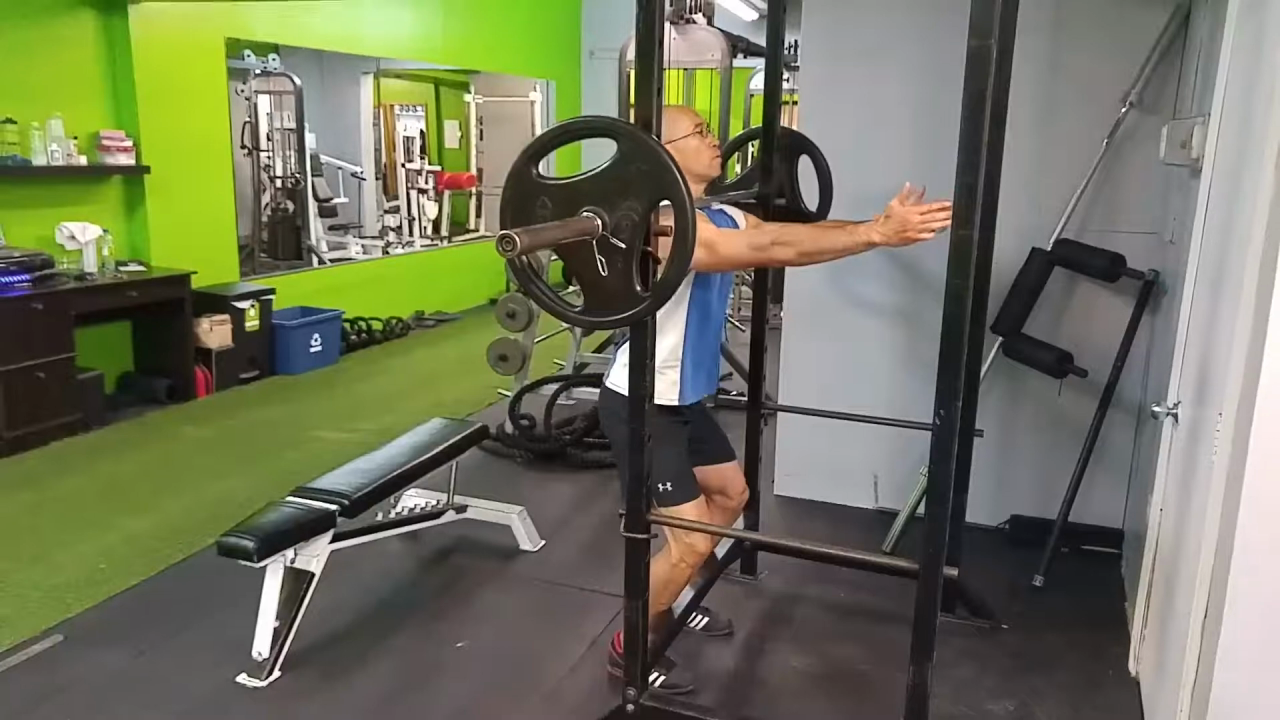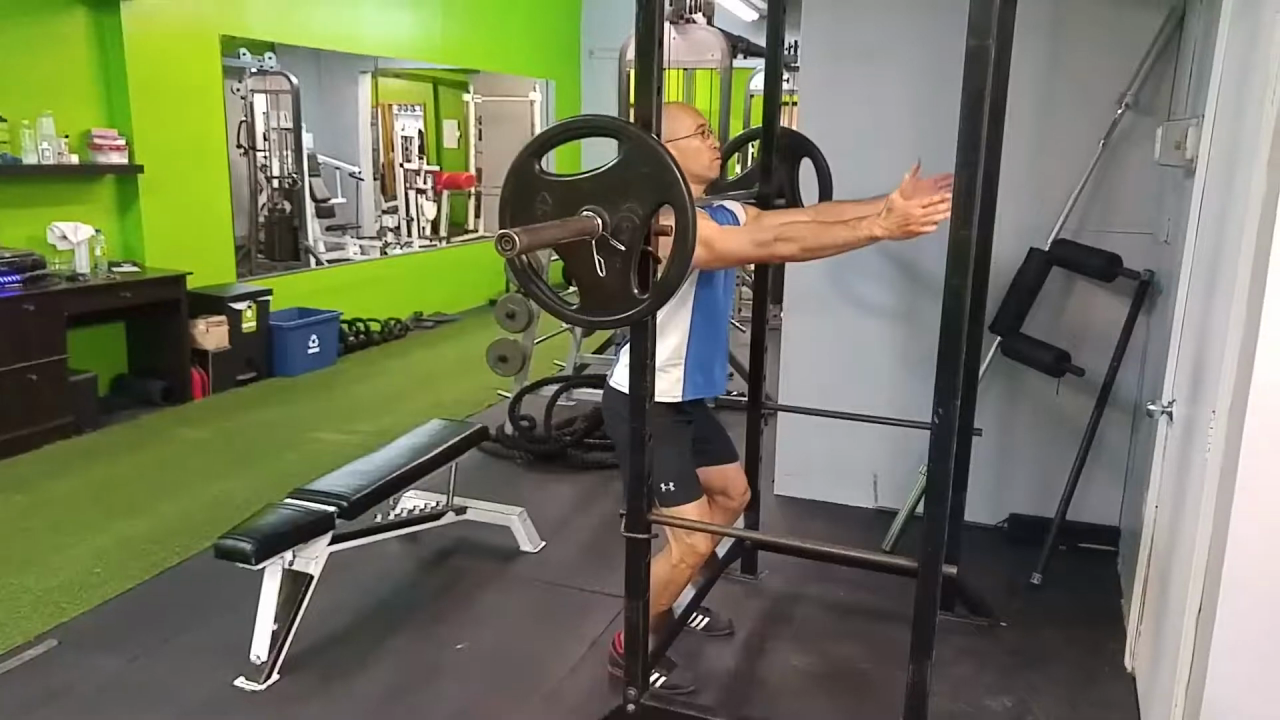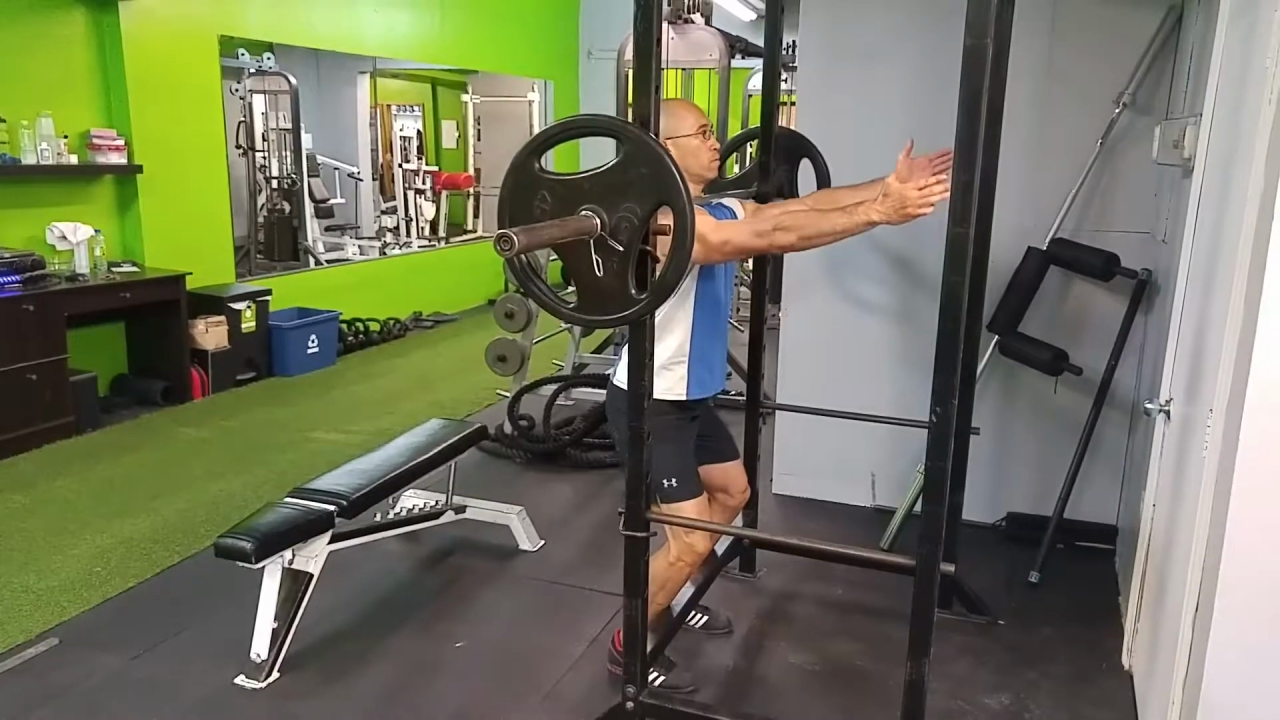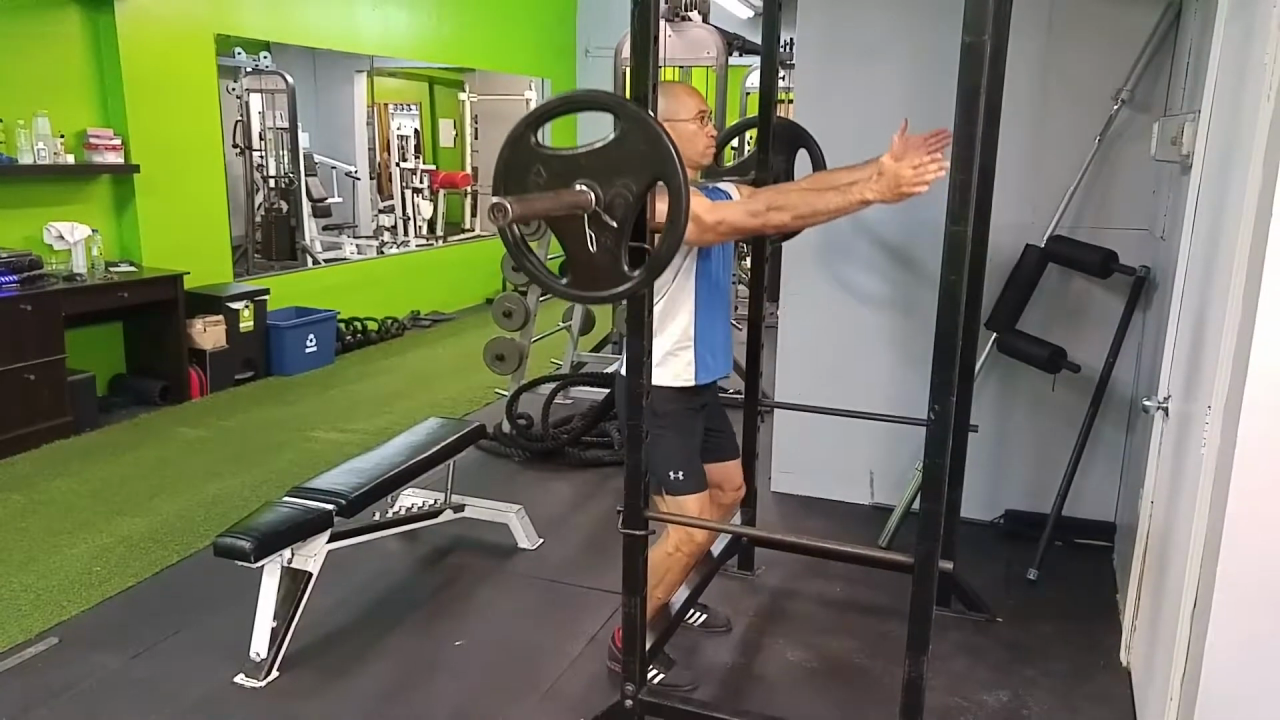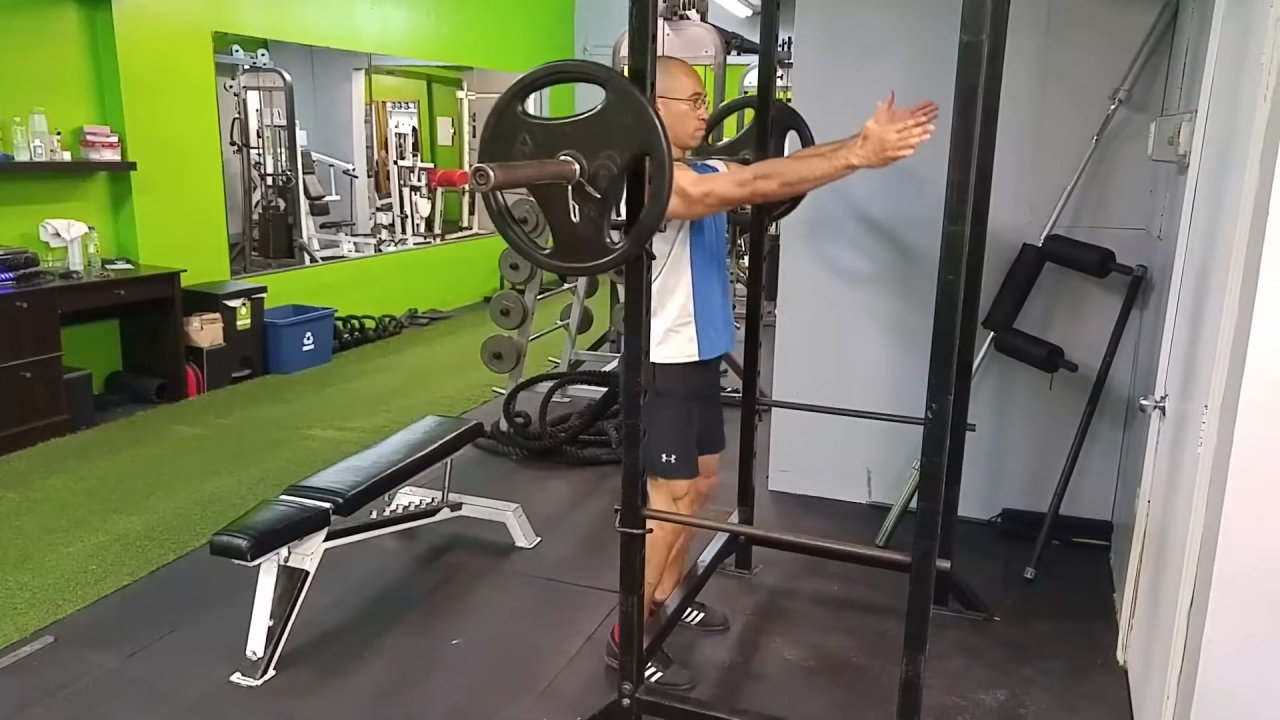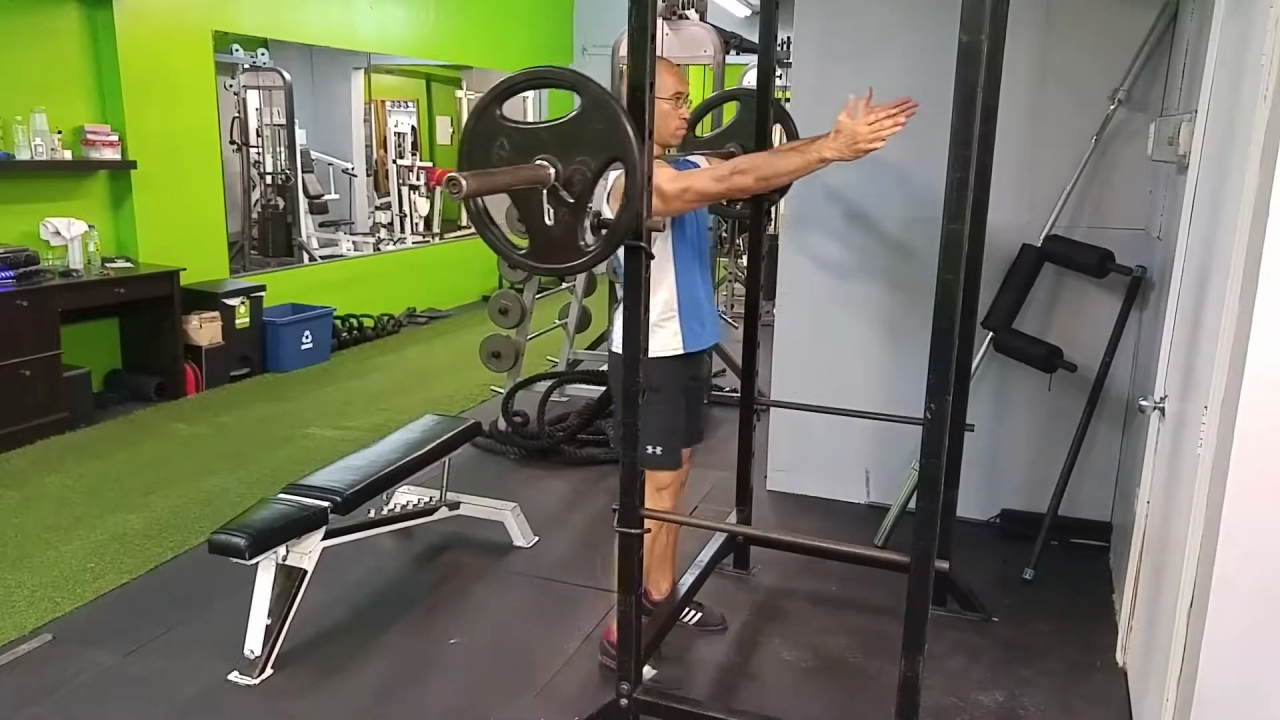
dt=0.3s
person 1, frame 1
left shoulder: (724, 217)
right shoulder: (670, 224)
left elbow: (793, 231)
right elbow: (772, 251)
left wrist: (887, 220)
right wrist: (877, 235)
left hip: (683, 397)
left knee: (730, 495)
right knee: (691, 540)
left ankle: (666, 602)
right ankle: (629, 647)
person 1, frame 2
left shoulder: (725, 214)
left elbow: (800, 219)
right elbow: (775, 246)
left wrist: (891, 203)
right wrist: (880, 228)
left hip: (687, 397)
right hip: (645, 402)
left knee: (732, 495)
right knee: (692, 539)
left ankle: (669, 601)
right ankle: (630, 647)
person 1, frame 3
left shoulder: (722, 211)
right shoulder: (669, 221)
left elbow: (800, 207)
right elbow: (774, 236)
left wrist: (887, 187)
right wrist: (878, 214)
left hip: (691, 393)
right hip: (649, 401)
left knee: (732, 493)
right knee: (691, 539)
left ankle: (667, 600)
right ankle: (628, 646)
person 1, frame 4
left shoulder: (717, 195)
right shoulder: (666, 204)
left elbow: (795, 191)
right elbow: (769, 218)
left wrist: (882, 166)
right wrist: (873, 192)
left hip: (698, 383)
right hip: (658, 390)
left knee: (728, 492)
right knee: (690, 529)
left ankle: (667, 597)
right ankle: (629, 642)
person 1, frame 5
left shoulder: (705, 172)
left elbow: (776, 169)
right elbow: (758, 186)
left wrist: (865, 139)
right wrist: (859, 157)
left hip: (700, 357)
right hip: (664, 365)
left knee: (697, 488)
right knee: (670, 505)
left ankle: (664, 596)
right ankle: (629, 639)
person 1, frame 6
left shoulder: (686, 168)
right shoulder: (634, 180)
left elbow: (756, 164)
right elbow: (733, 181)
left wrist: (839, 136)
right wrist: (831, 151)
left hip: (687, 350)
right hip: (650, 359)
left knee: (672, 485)
right knee: (657, 496)
left ankle: (659, 596)
right ankle: (621, 633)
